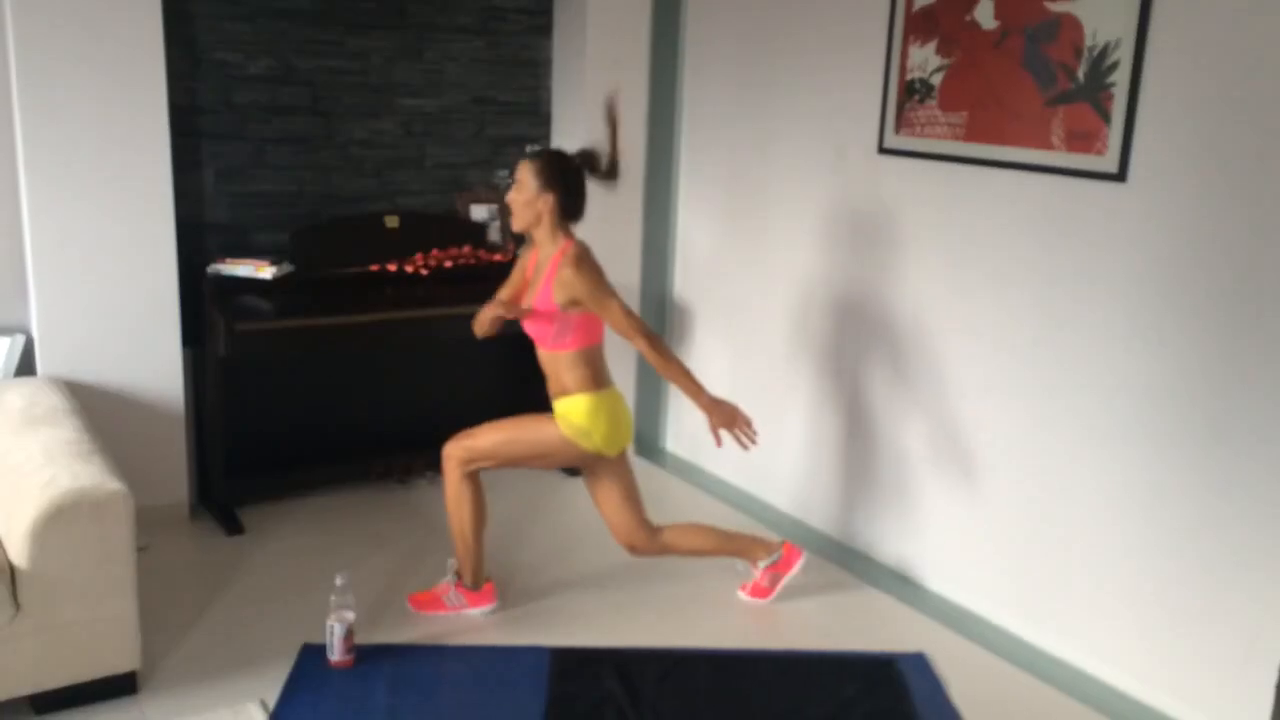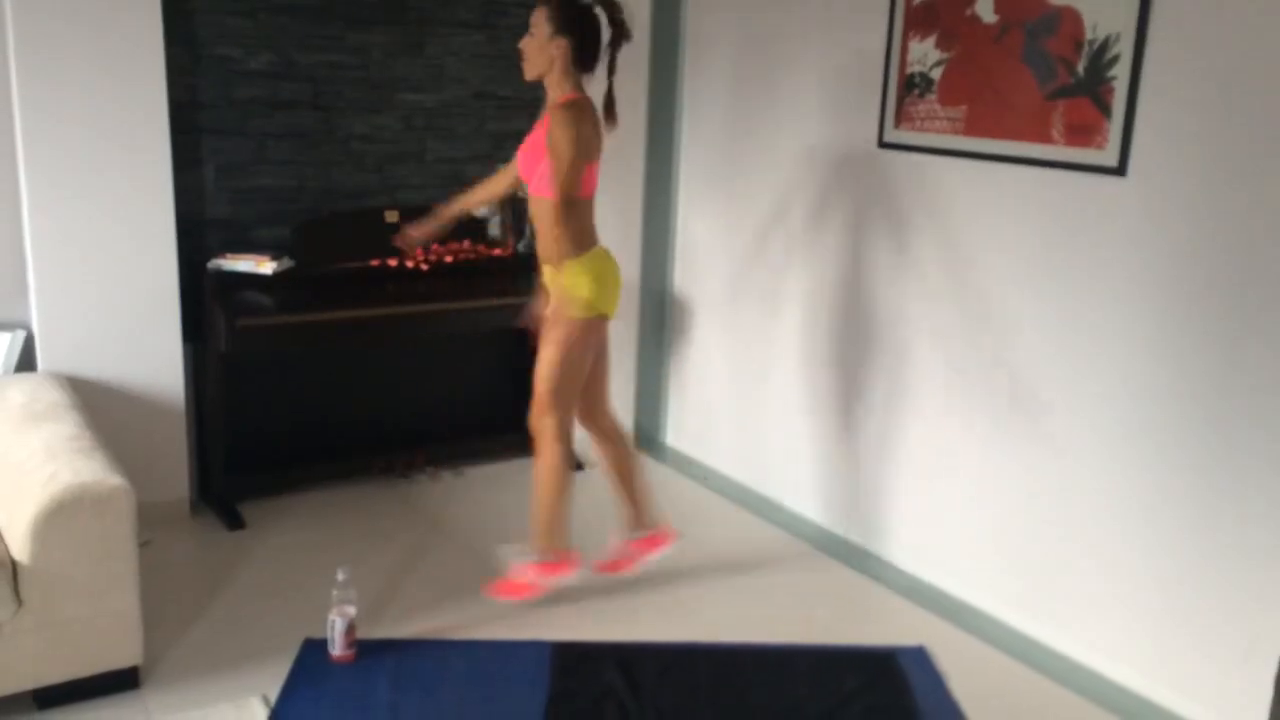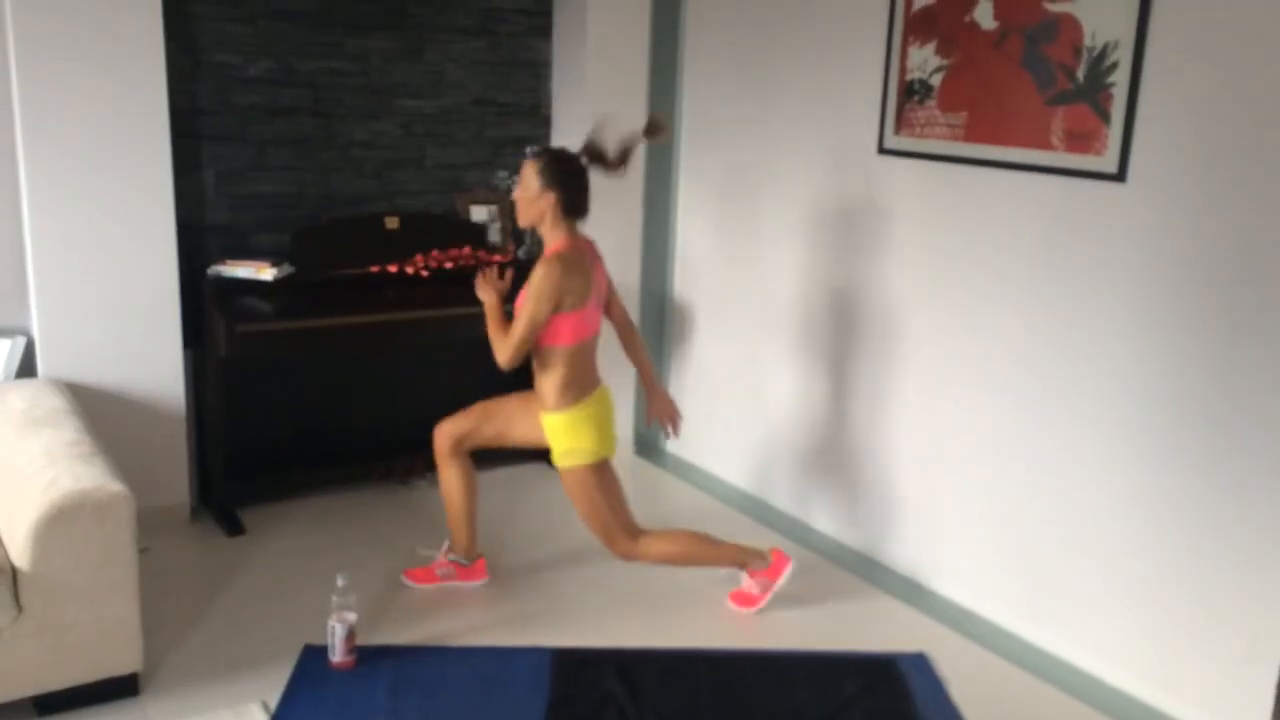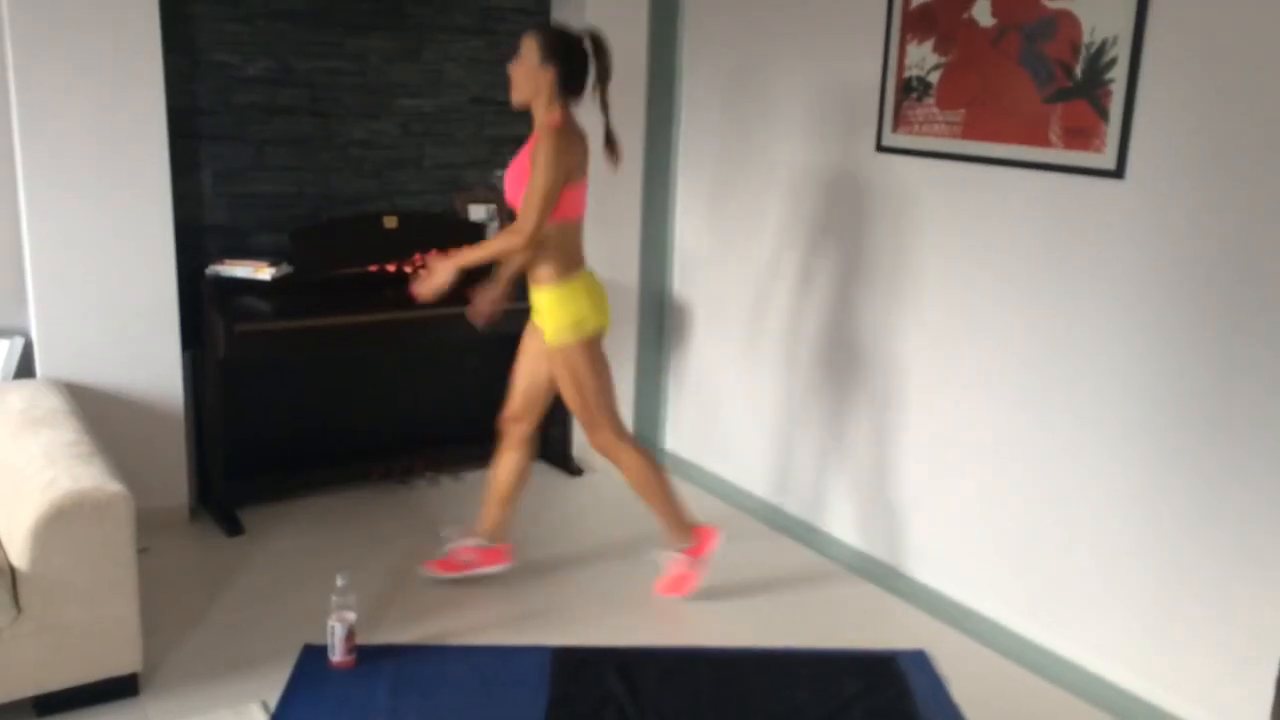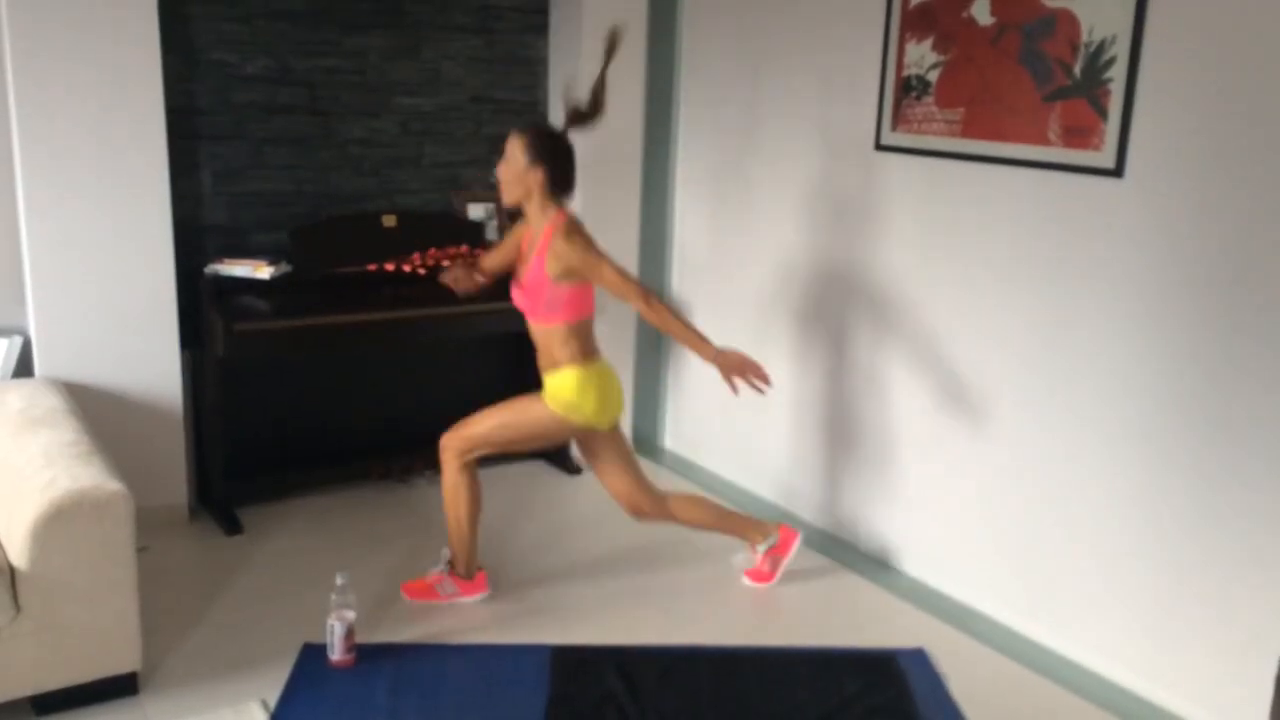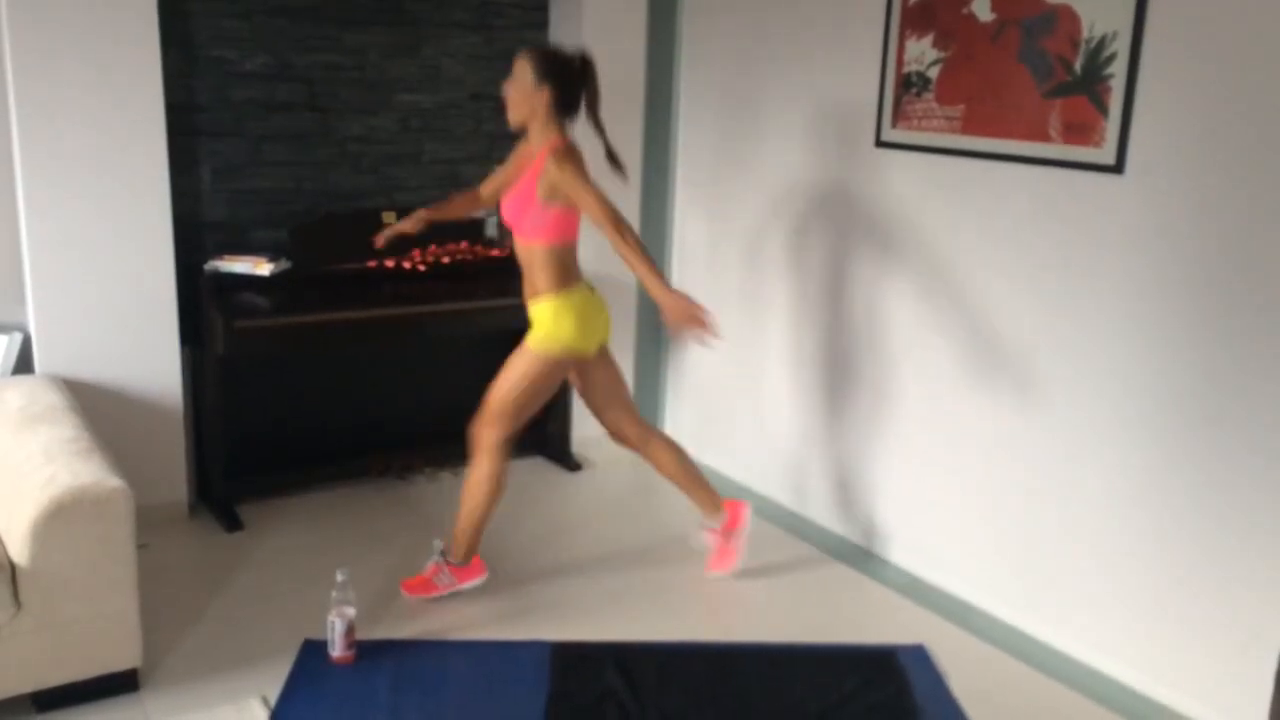
dt=0.4s
person 1, frame 1
left shoulder: (572, 267)
right shoulder: (533, 254)
left elbow: (642, 338)
right elbow: (486, 322)
left wrist: (706, 402)
right wrist: (494, 310)
left hip: (587, 419)
right hip: (588, 413)
left knee: (457, 457)
right knee: (640, 539)
left ankle: (471, 587)
right ankle: (772, 555)
person 1, frame 2
left shoulder: (568, 116)
right shoulder: (564, 111)
left elbow: (563, 206)
right elbow: (512, 178)
left wrist: (555, 291)
right wrist: (441, 216)
left hip: (579, 282)
right hip: (571, 280)
left knee: (548, 421)
right knee: (594, 415)
left ankle: (550, 556)
right ankle: (643, 530)
person 1, frame 3
left shoulder: (557, 268)
right shoulder: (580, 252)
left elbow: (508, 355)
right elbow: (622, 321)
left wrist: (491, 300)
right wrist: (653, 387)
left hip: (573, 423)
right hip: (558, 405)
left knee: (624, 542)
right knee: (449, 439)
left ankle: (761, 564)
right ankle: (463, 558)
person 1, frame 4
left shoulder: (554, 140)
right shoulder: (552, 135)
left elbow: (527, 235)
left wrist: (452, 266)
right wrist: (498, 283)
left hip: (570, 305)
right hip: (555, 304)
left knee: (607, 437)
right knee: (515, 424)
left ankle: (687, 538)
right ankle: (486, 541)
person 1, frame 5
left shoulder: (563, 238)
right shoulder: (527, 225)
left elbow: (640, 297)
right elbow: (483, 271)
left wrist: (713, 353)
right wrist: (464, 272)
left hip: (577, 391)
right hip: (578, 388)
left knee: (456, 449)
right knee: (644, 505)
left ankle: (463, 574)
right ankle: (769, 540)
person 1, frame 6
left shoulder: (555, 159)
right shoulder: (531, 151)
left elbow: (613, 224)
right elbow: (479, 197)
left wrist: (664, 293)
right wrist: (426, 215)
left hip: (564, 322)
right hip: (568, 317)
left knee: (487, 434)
right knee: (630, 429)
left ankle: (458, 561)
right ankle: (721, 514)
